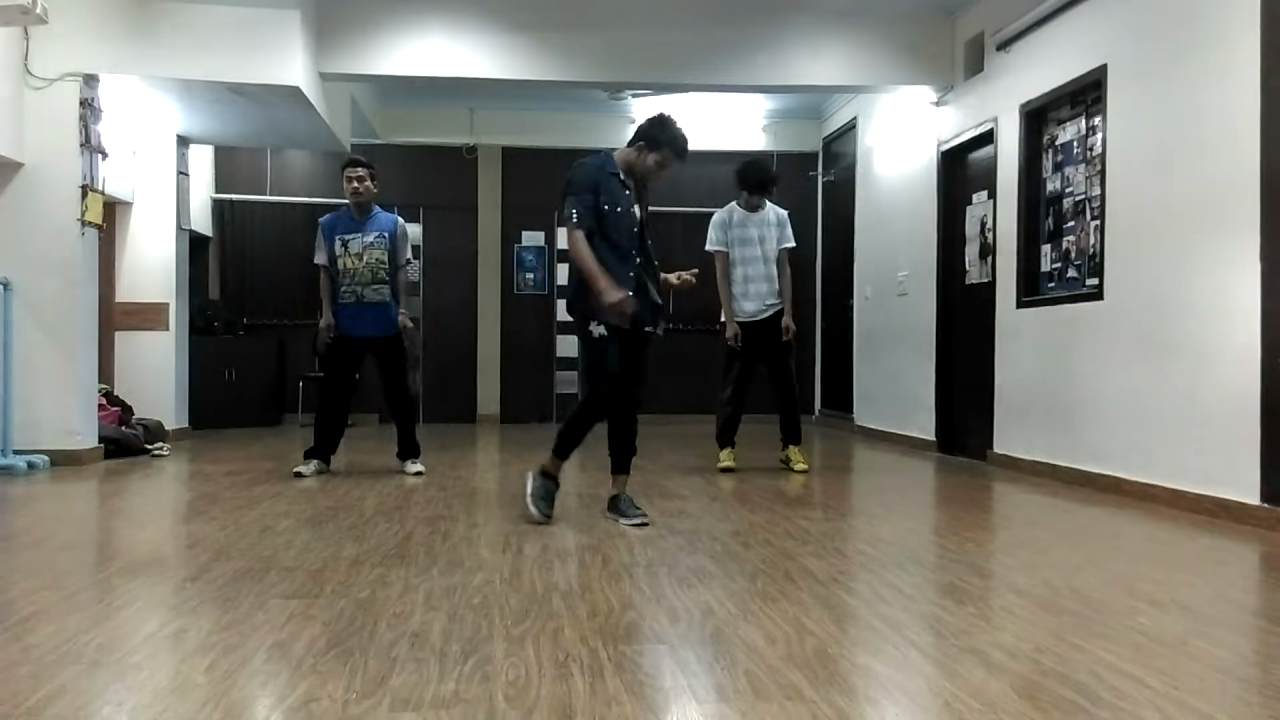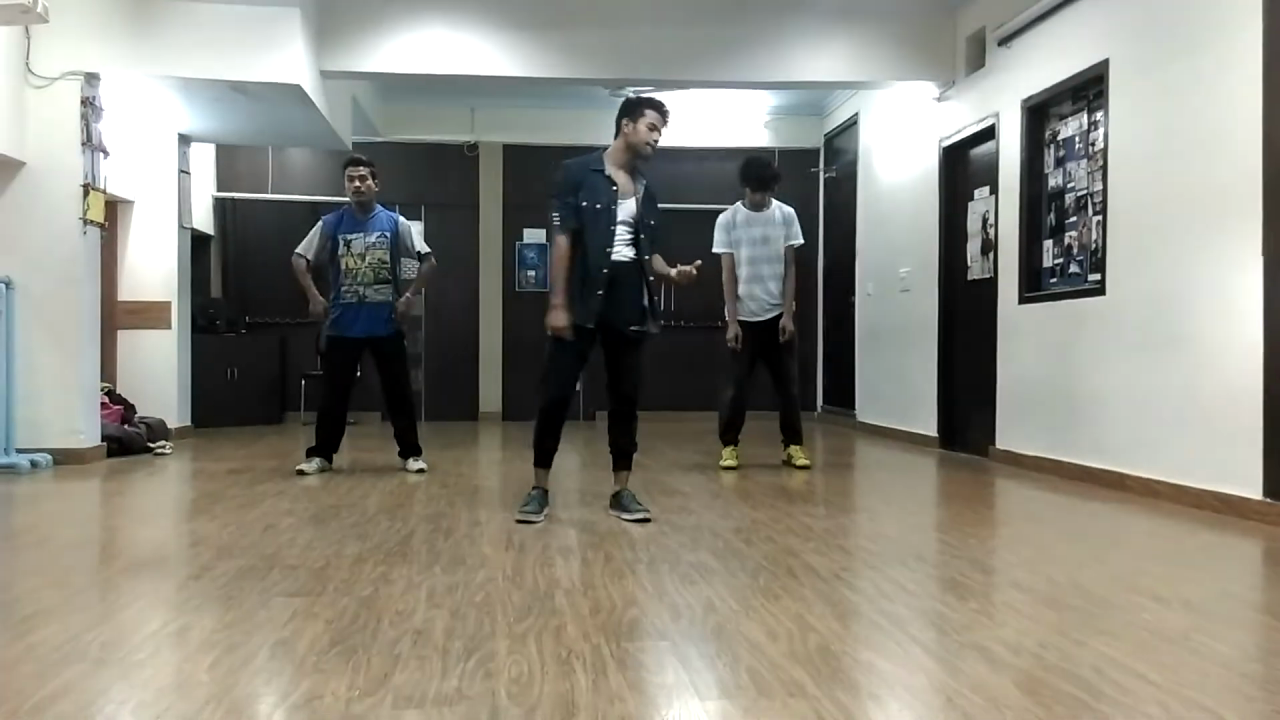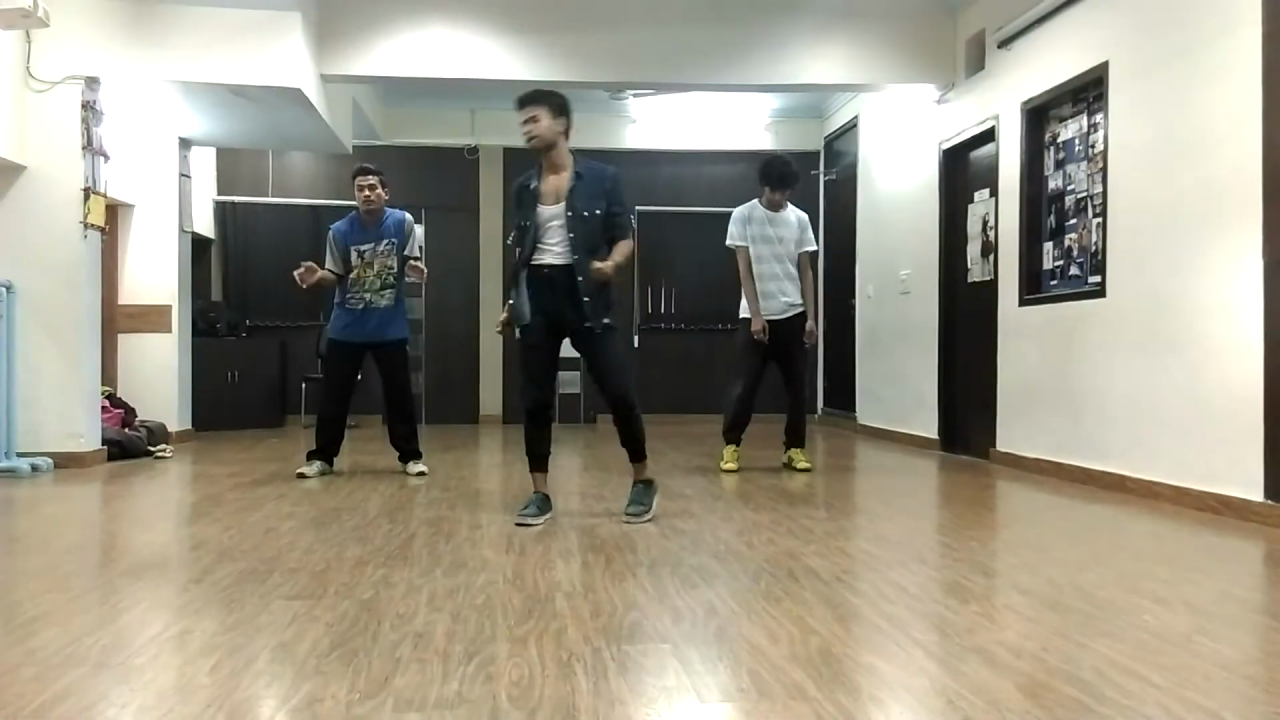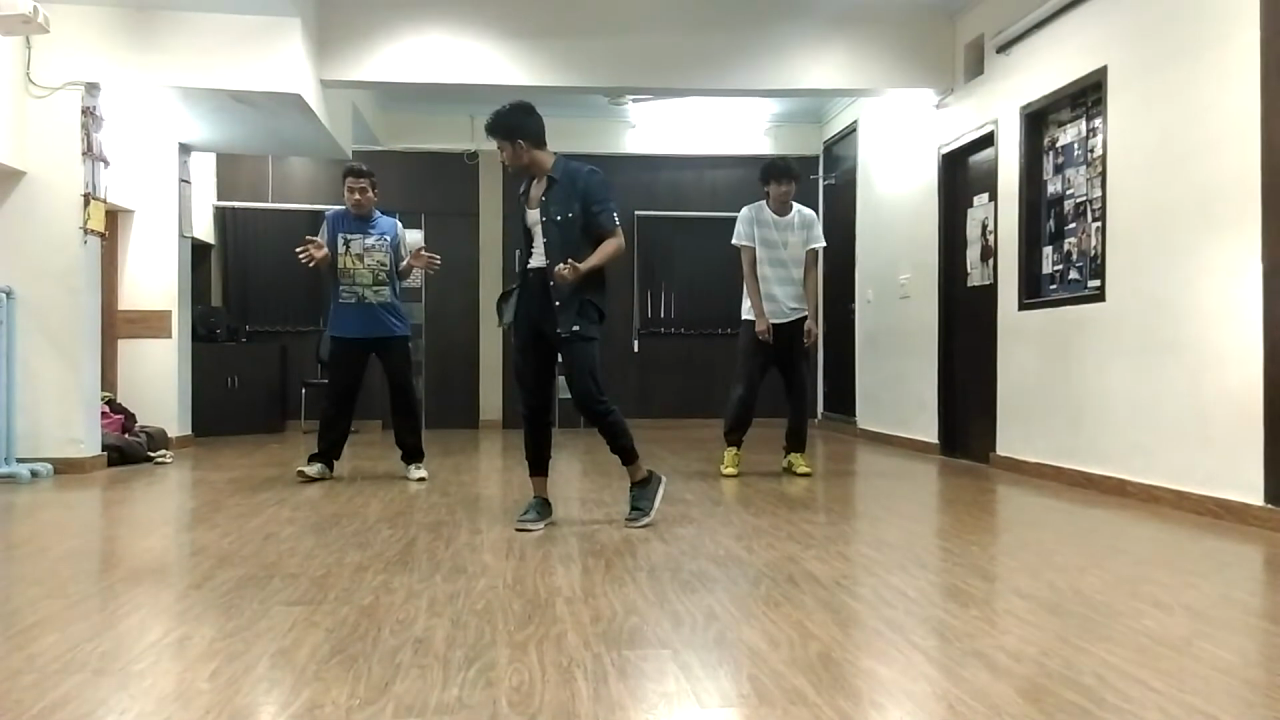
dt=0.5s
person 1, frame 1
left shoulder: (639, 190)
right shoulder: (590, 173)
right elbow: (576, 237)
left wrist: (662, 278)
right wrist: (604, 286)
left hip: (635, 303)
right hip: (599, 302)
left knee: (628, 399)
right knee: (602, 393)
left ankle: (619, 495)
right ankle: (547, 474)
person 1, frame 2
left shoulder: (645, 189)
right shoulder: (577, 173)
right elbow: (561, 240)
left wrist: (670, 272)
right wrist: (557, 304)
left hip: (628, 298)
right hip: (584, 296)
left knee: (625, 397)
right knee: (556, 393)
left ankle: (621, 491)
right ankle: (539, 489)
person 1, frame 3
left shoulder: (601, 178)
right shoulder: (524, 187)
left elbow: (626, 237)
left wrist: (610, 265)
right wrist: (511, 303)
left hip: (585, 295)
right hip: (538, 296)
left knee: (617, 388)
right knee: (536, 398)
left ankle: (642, 481)
right ankle: (540, 494)
person 1, frame 4
left shoulder: (583, 178)
right shoulder: (527, 190)
left elbow: (615, 241)
left wrist: (580, 269)
right wrist: (517, 295)
left hip: (573, 302)
right hip: (532, 300)
left knee: (588, 396)
right knee: (533, 403)
left ankle: (643, 479)
right ankle: (540, 499)
person 2, frame 1
left shoulder: (394, 224)
right shoulder: (330, 224)
left elbow: (401, 270)
right elbow: (324, 272)
left wrist: (402, 311)
right wrist: (326, 313)
left hip: (386, 324)
right hip: (344, 324)
left knee: (399, 392)
right knee: (334, 392)
left ankle: (409, 455)
right ankle: (319, 456)
person 2, frame 2
left shoulder: (395, 223)
right shoulder: (330, 224)
left elbow: (428, 260)
right elbow: (299, 259)
left wrist: (409, 296)
right wrist: (314, 297)
left hip: (386, 324)
right hip: (342, 324)
left knee: (399, 391)
right knee: (334, 392)
left ankle: (411, 453)
right ankle: (321, 454)
person 2, frame 3
left shoulder: (403, 222)
right shoulder: (340, 231)
left elbow: (409, 262)
right elbow: (337, 275)
left wrist: (414, 269)
right wrist: (318, 276)
left hip: (391, 327)
right hip: (346, 327)
left knee: (399, 393)
right knee: (333, 394)
left ankle: (411, 456)
right ankle: (322, 457)
person 2, frame 4
left shoulder: (393, 226)
right shoulder: (333, 220)
left elbow: (400, 273)
right elbow: (327, 267)
left wrist: (412, 263)
right wrist: (321, 256)
left hip: (390, 324)
right hip: (346, 326)
left knee: (403, 390)
right knee: (339, 393)
left ankle: (413, 459)
right ankle: (323, 460)
person 3, frame 1
left shoulder: (780, 217)
right shoulder: (722, 219)
left elbow: (784, 268)
right elbow: (721, 273)
left wrist: (788, 313)
right wrist: (730, 320)
left hip: (774, 313)
right hip: (740, 317)
left knee: (786, 382)
right knee: (734, 386)
left ankle: (792, 447)
right ankle: (726, 448)
person 3, frame 2
left shoulder: (786, 215)
right shoulder: (728, 220)
left elbow: (790, 268)
right elbow: (728, 274)
left wrist: (788, 314)
right wrist: (732, 321)
left hip: (777, 315)
right hip: (744, 317)
left knee: (787, 383)
right knee: (737, 385)
left ankle: (793, 445)
right ankle: (729, 446)
person 3, frame 3
left shoulder: (800, 219)
right shoulder: (743, 215)
left elbow: (805, 271)
right elbow: (744, 270)
left wrist: (811, 317)
right wrist: (756, 315)
left hip: (793, 315)
right hip: (756, 316)
left knee: (797, 385)
right knee: (745, 384)
left ankle: (794, 448)
right ankle: (731, 446)
person 3, frame 4
left shoulder: (808, 218)
right shoulder: (749, 215)
left elbow: (810, 271)
right elbow: (748, 269)
left wrist: (811, 317)
right wrist: (760, 316)
left hip: (795, 318)
right hip: (757, 318)
left knee: (799, 388)
right knee: (745, 386)
left ankle: (795, 453)
right ankle: (731, 449)
